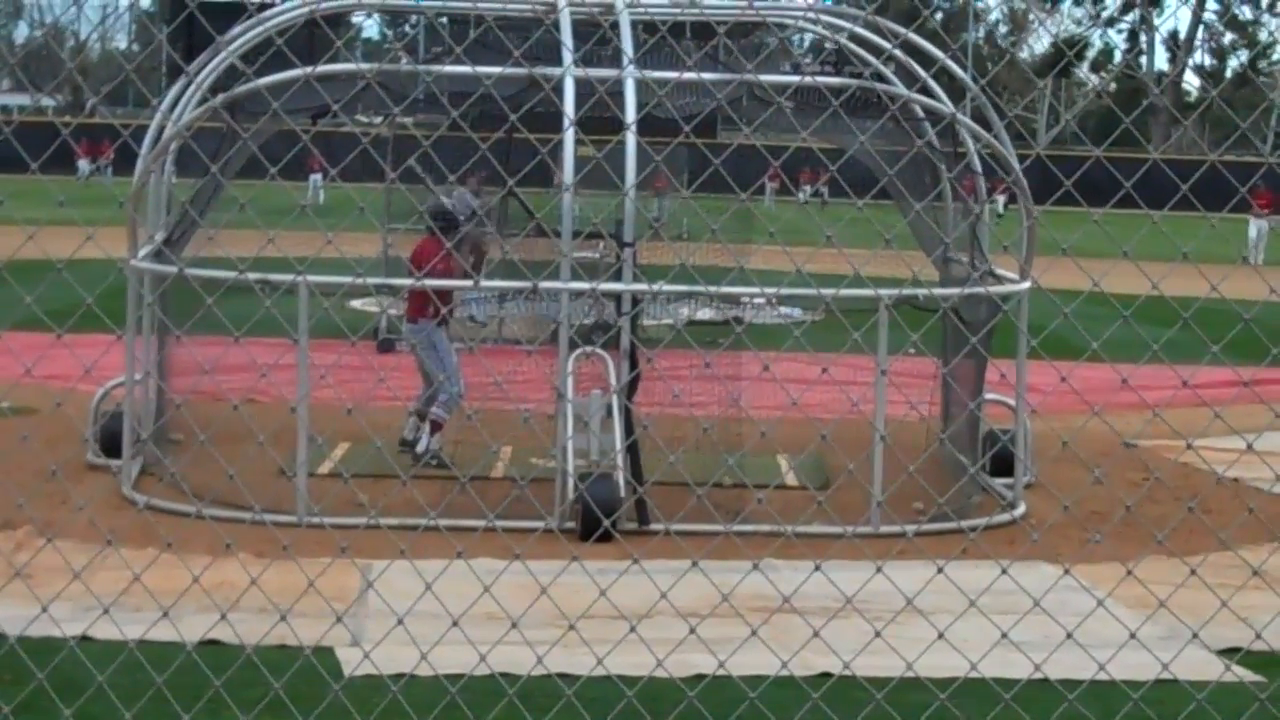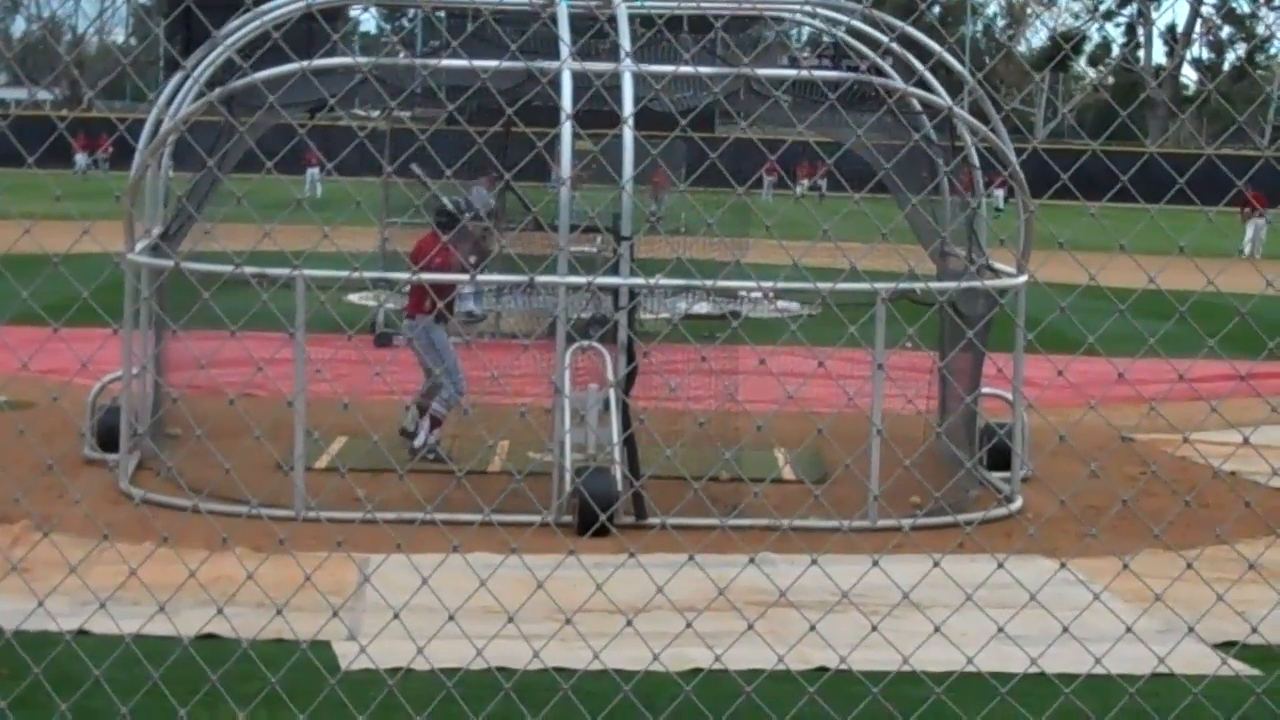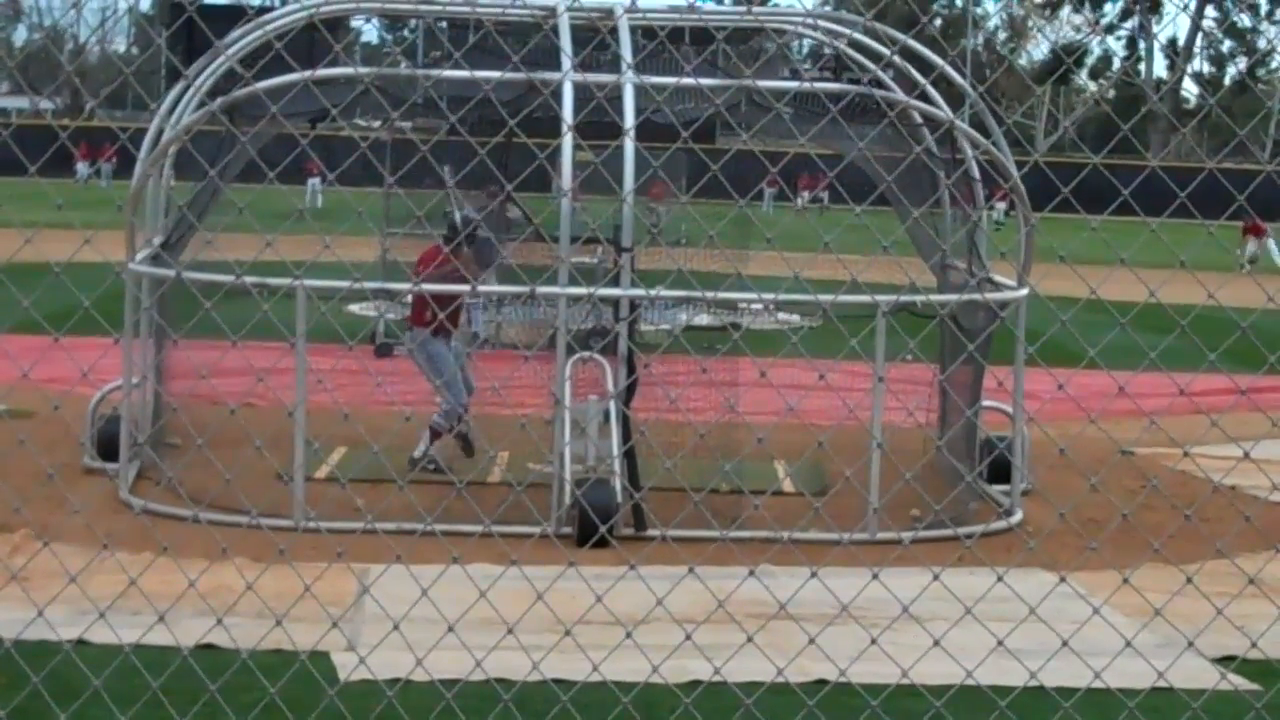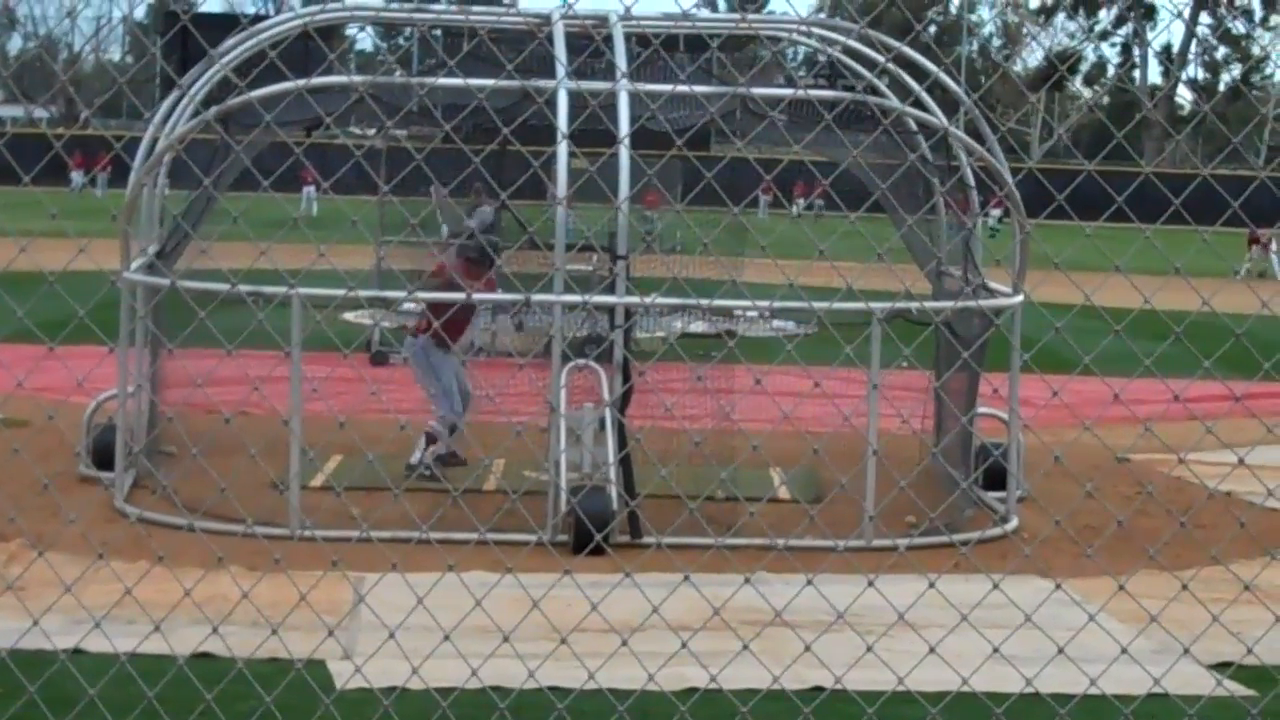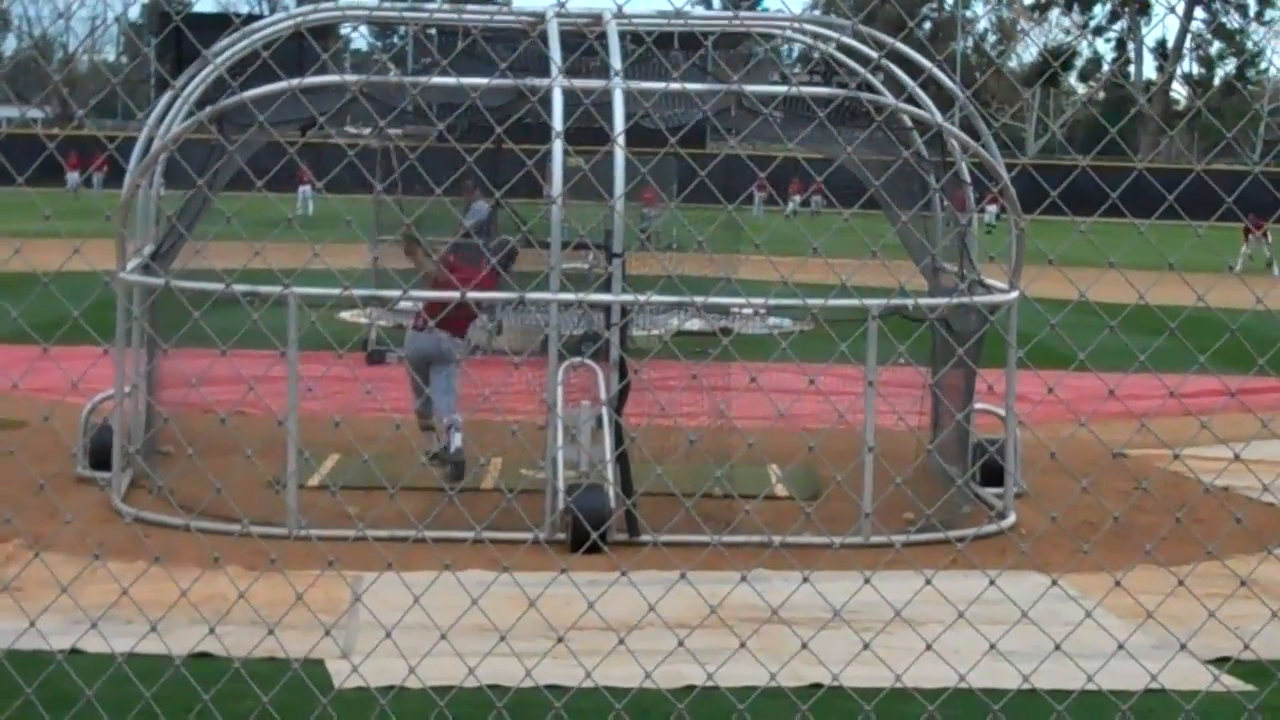
dt=0.4s
person 1, frame 1
left shoulder: (439, 248)
right shoulder: (429, 249)
left elbow: (464, 278)
right elbow: (448, 281)
left hip: (427, 325)
right hip: (425, 326)
left knee: (434, 385)
right knee: (452, 390)
left ankle: (410, 437)
right ankle: (425, 449)
person 1, frame 2
left shoulder: (443, 244)
right shoulder: (429, 245)
left elbow: (469, 272)
right elbow: (448, 273)
left hip: (427, 322)
right hip: (424, 324)
left knee: (436, 379)
right knee: (454, 386)
left ankle: (411, 426)
right ankle: (422, 444)
person 1, frame 3
left shoulder: (460, 258)
right shoulder: (433, 255)
left elbow: (477, 282)
right elbow: (423, 282)
left wrist: (466, 263)
right wrist: (454, 265)
left hip: (447, 335)
right hip: (425, 337)
left knee: (466, 390)
right knee: (455, 400)
left ankle: (458, 428)
right ankle: (421, 455)
person 1, frame 4
left shoulder: (486, 279)
right shoulder: (451, 267)
left elbow: (473, 291)
right elbow: (423, 290)
left wrist: (455, 278)
right wrist: (447, 278)
left hip: (444, 347)
right hip: (424, 346)
left knee: (463, 399)
right knee: (450, 408)
left ankle: (443, 450)
right ankle: (418, 462)
person 1, frame 5
left shoulder: (461, 261)
right shoulder: (490, 286)
left elbow: (431, 276)
left wrist: (416, 251)
left hip: (420, 337)
right hip: (449, 343)
left knee: (421, 397)
right knee: (445, 402)
left ankle: (436, 449)
right ankle: (454, 449)
